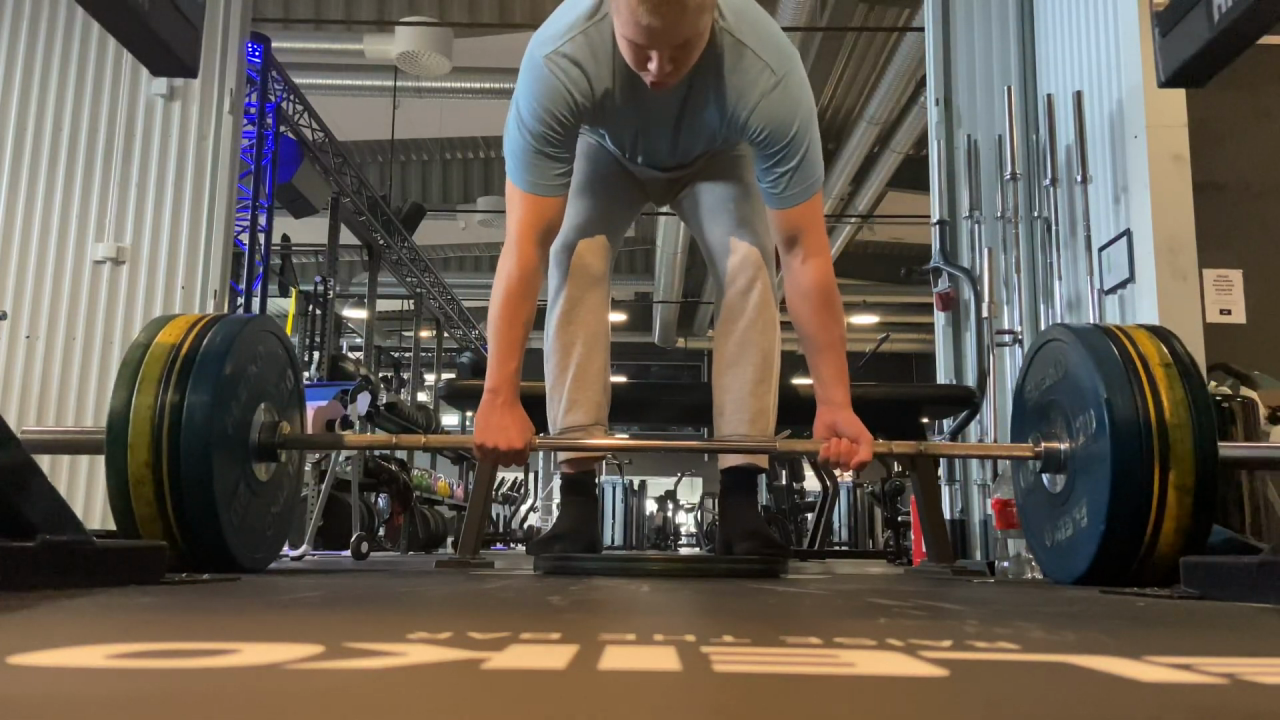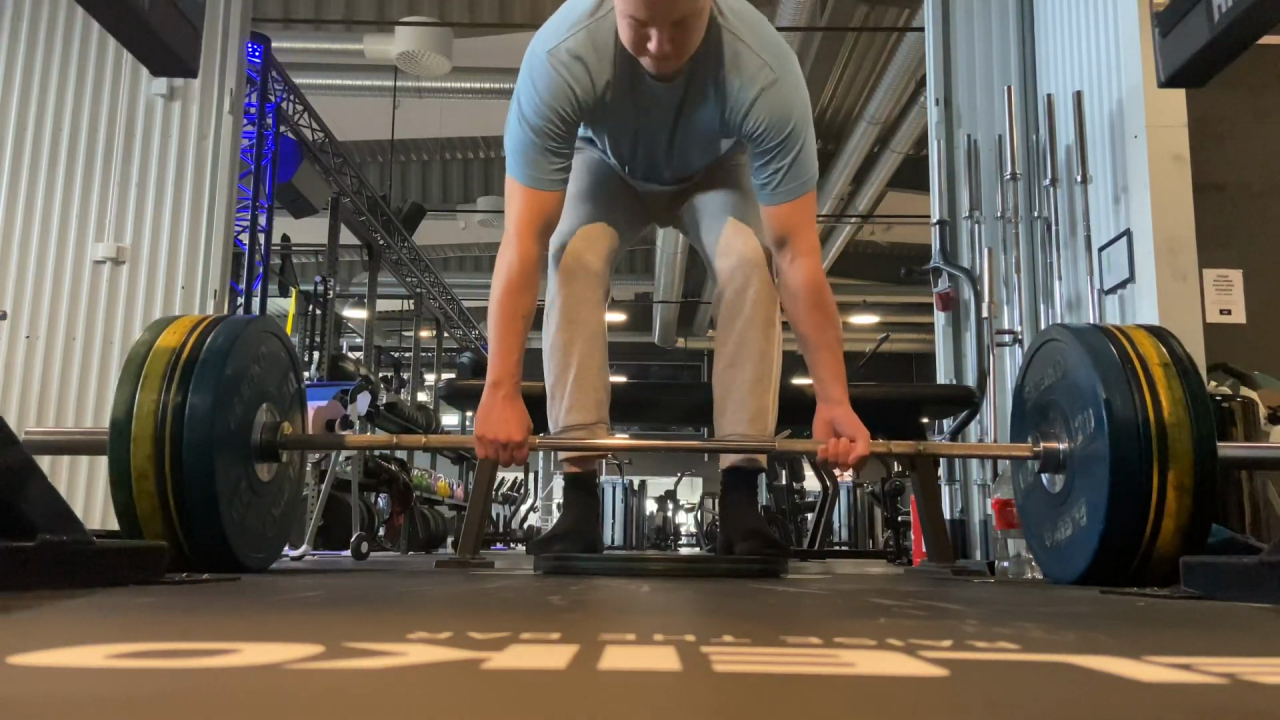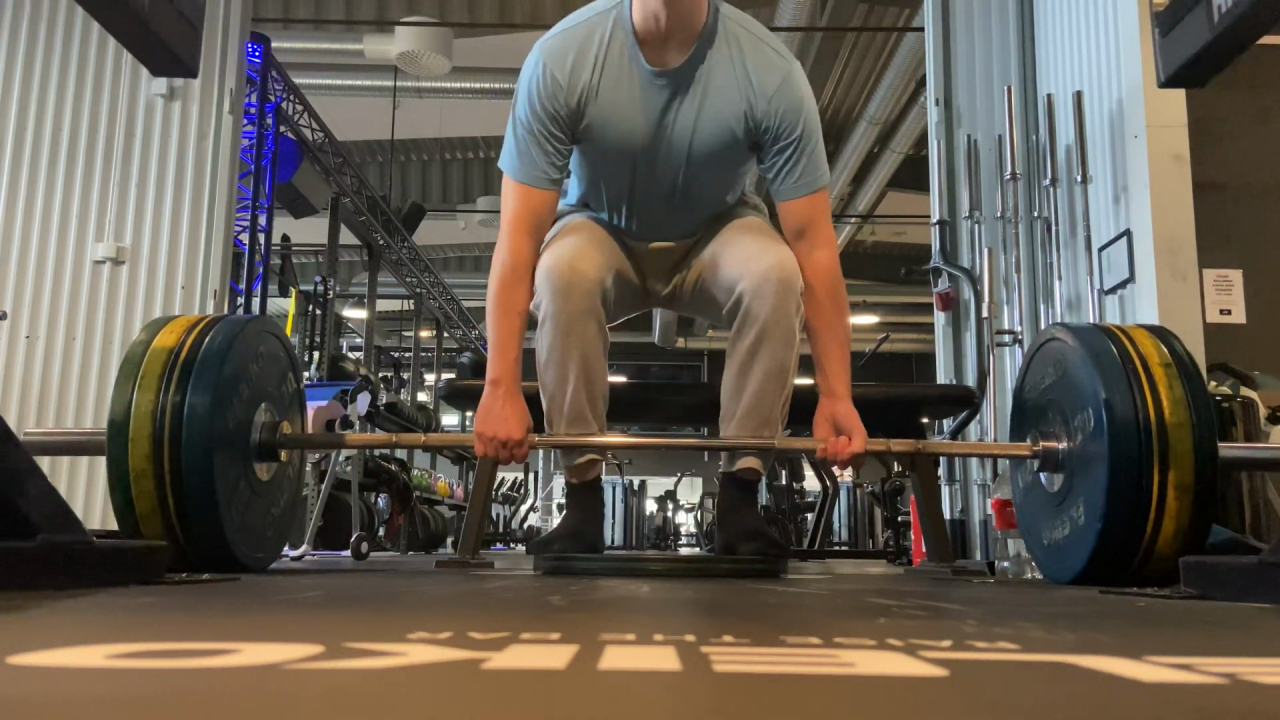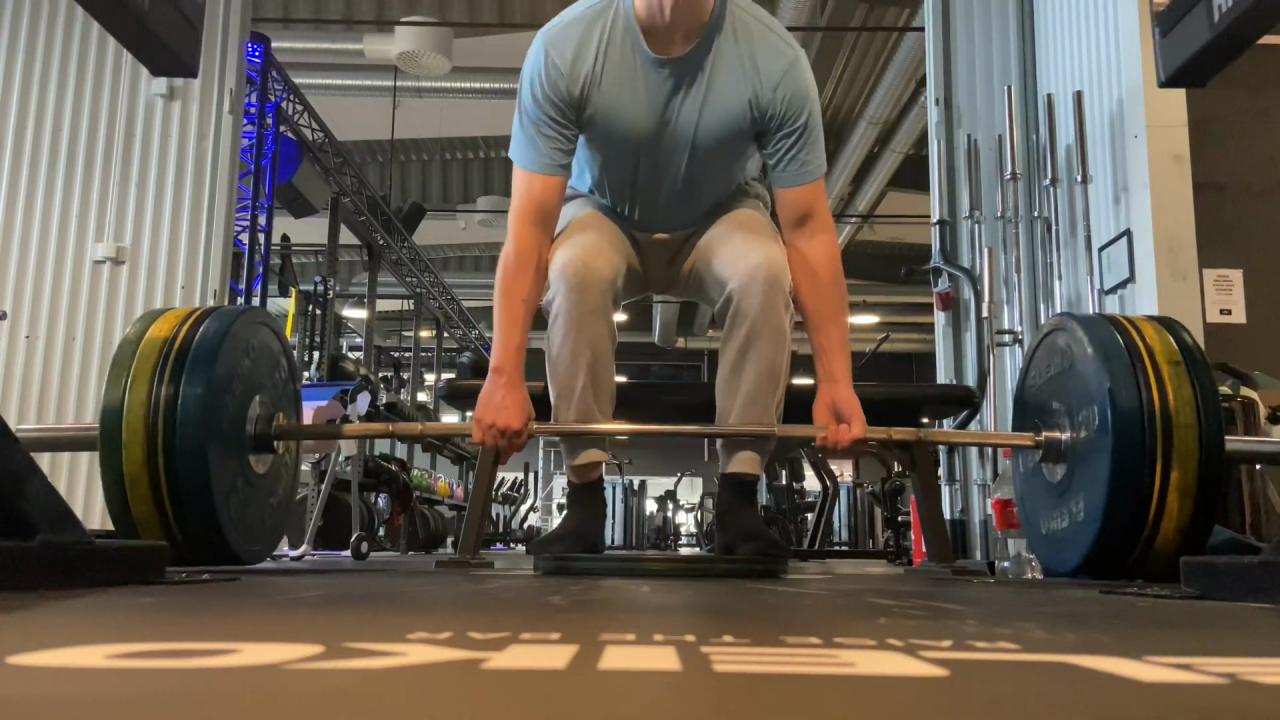
dt=0.5s
person 1, frame 1
left shoulder: (768, 70)
right shoulder: (556, 58)
left elbow: (805, 252)
right elbow: (526, 247)
left wrist: (834, 403)
right wrist: (499, 397)
left hip: (716, 153)
right hip: (605, 149)
left knee: (749, 266)
right knee: (574, 262)
left ankle: (740, 496)
right ankle: (578, 495)
person 1, frame 2
left shoulder: (763, 66)
right shoulder: (560, 54)
left elbow: (795, 251)
right elbow: (525, 242)
left wrist: (833, 399)
right wrist: (501, 390)
left hip: (716, 165)
right hip: (605, 161)
left knee: (748, 263)
right knee: (573, 261)
left ankle: (740, 492)
right ankle: (579, 492)
person 1, frame 3
left shoulder: (768, 69)
right shoulder: (562, 56)
left elbow: (813, 243)
right elbow: (519, 237)
left wrist: (836, 395)
right wrist: (501, 387)
left hip: (715, 234)
right hip: (603, 232)
left knee: (776, 273)
right knee: (563, 272)
left ankle: (740, 494)
right ankle: (584, 495)
person 1, frame 4
left shoulder: (773, 56)
right shoulder: (564, 45)
left elbow: (808, 229)
right elbow: (529, 224)
left wrist: (836, 380)
right wrist: (504, 375)
left hip: (717, 216)
right hip: (604, 215)
left knee: (763, 272)
right knee: (576, 270)
left ankle: (739, 495)
right ankle: (585, 496)
